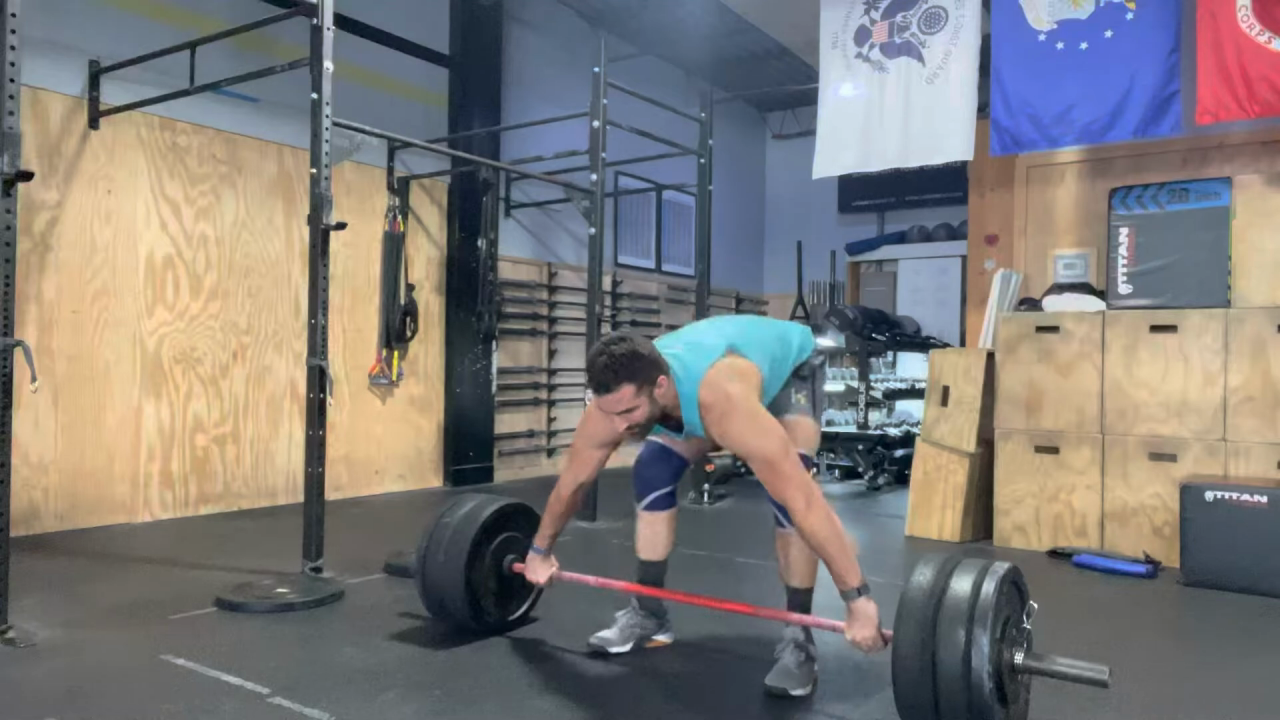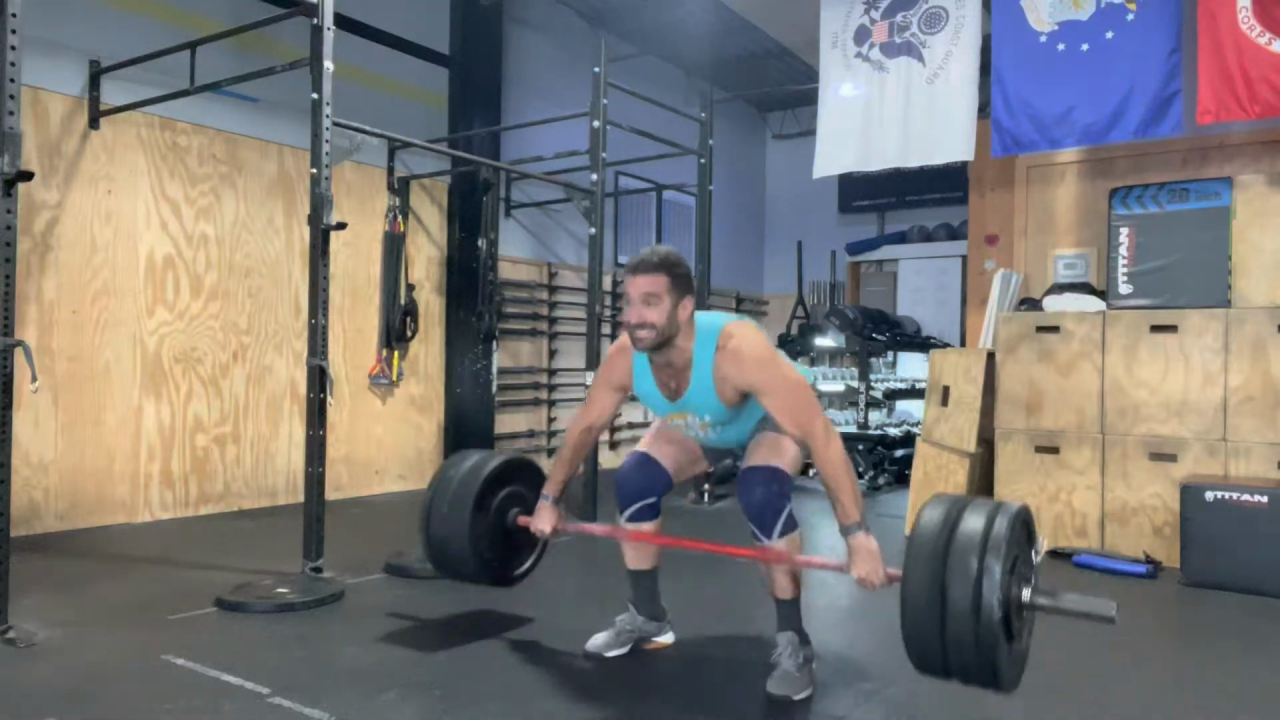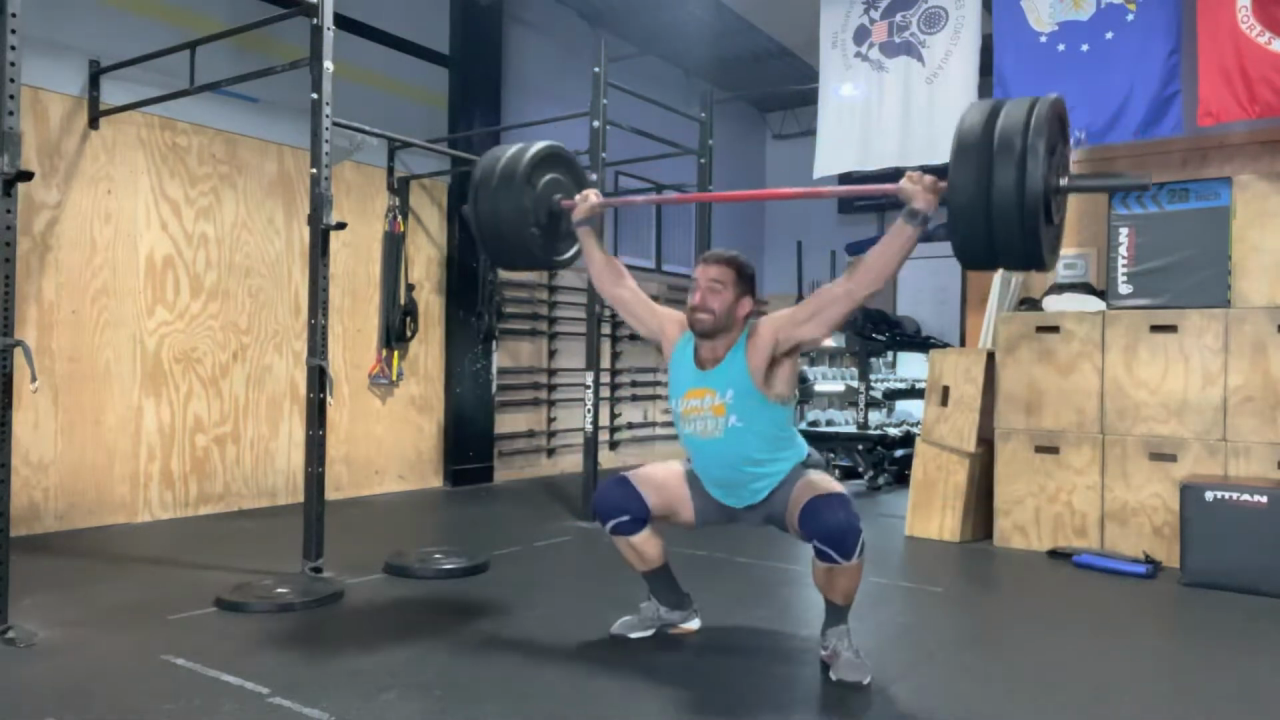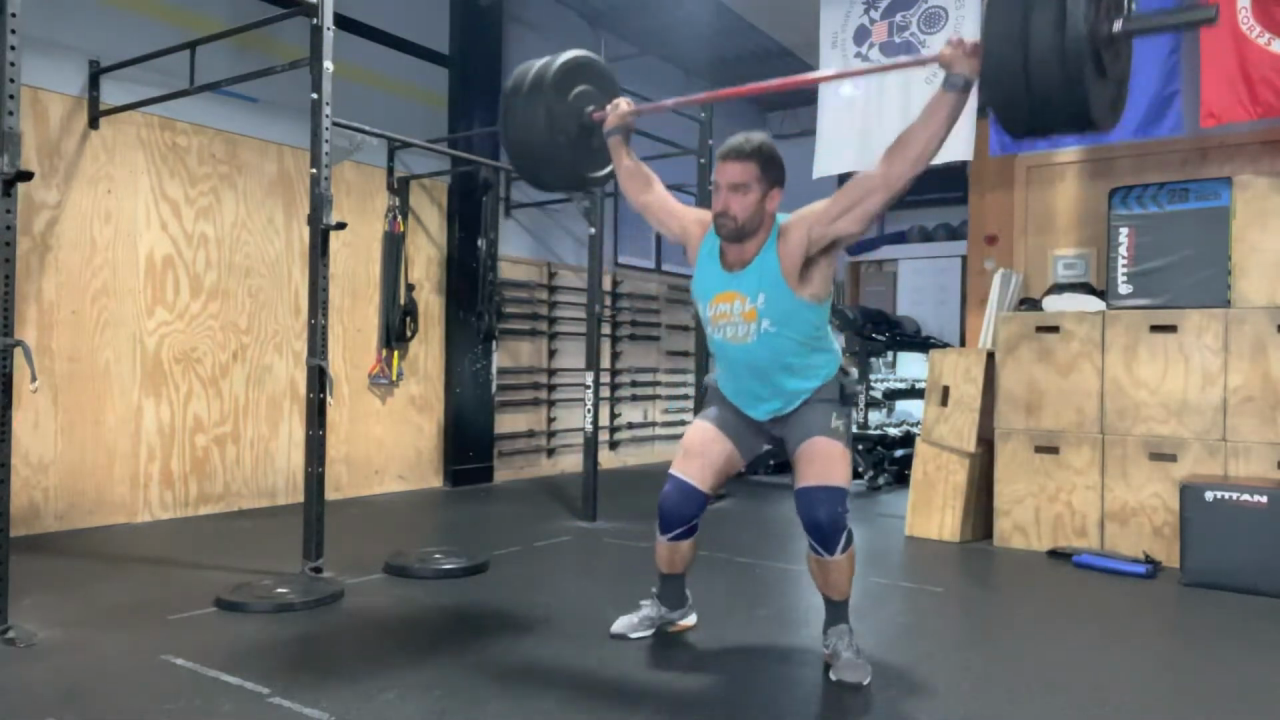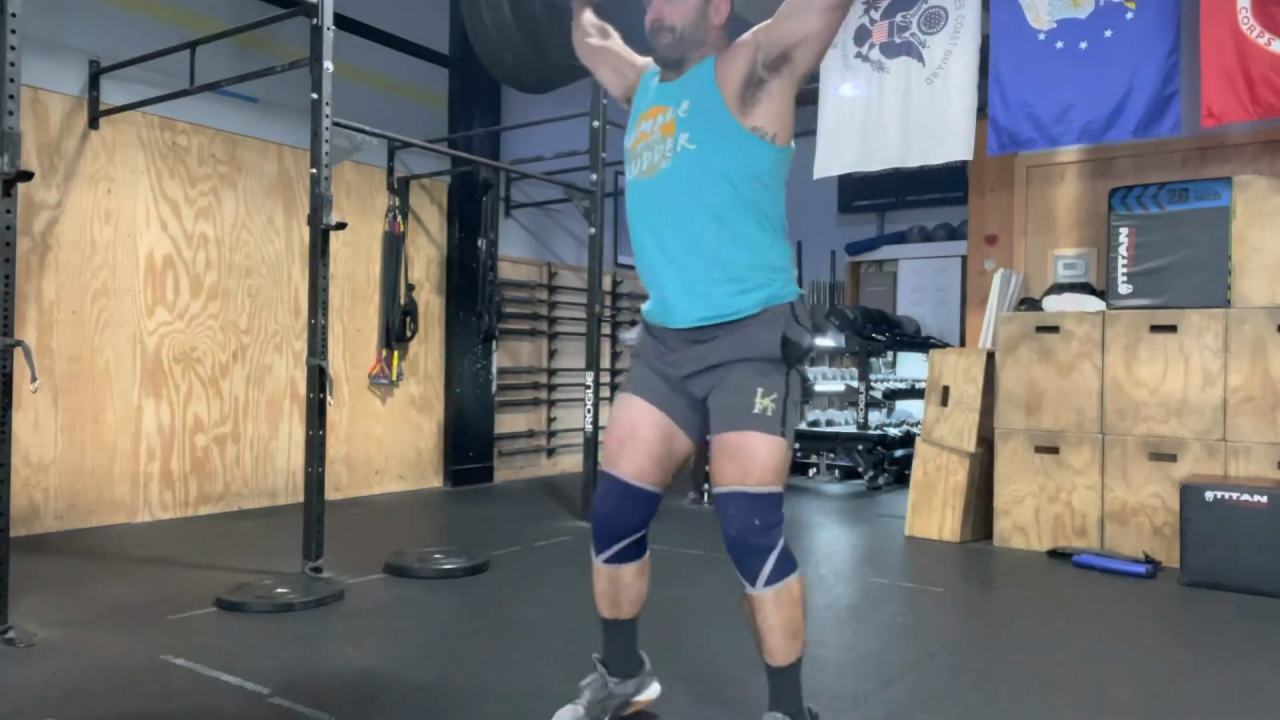
dt=1s
person 1, frame 1
left shoulder: (722, 397)
right shoulder: (614, 404)
left elbow: (804, 500)
right elbow: (573, 480)
left wrist: (858, 600)
right wrist: (540, 551)
left hip: (788, 365)
left knee: (788, 493)
right knee: (653, 472)
left ankle: (798, 637)
right ankle: (647, 613)
person 1, frame 2
left shoulder: (736, 348)
right shoulder: (626, 356)
left elbow: (820, 433)
right elbow: (584, 427)
left wrist: (857, 533)
right wrist: (549, 501)
left hip: (771, 413)
right hip: (699, 424)
left knee: (762, 496)
right knee: (635, 483)
left ankle: (792, 643)
right ankle: (646, 619)
person 1, frame 3
left shoulder: (768, 344)
right shoulder: (674, 337)
left elbow: (855, 286)
right elbow: (617, 287)
left wrist: (917, 213)
right wrist: (584, 225)
left hip: (784, 483)
right hip: (710, 487)
left knee: (837, 526)
right knee: (613, 500)
left ankle: (836, 633)
right ankle: (672, 604)
person 1, frame 4
left shoulder: (802, 242)
right shoulder: (700, 237)
left elbow: (892, 175)
right elbow: (644, 191)
left wrist: (958, 82)
right wrist: (617, 135)
left hip: (809, 396)
right hip: (732, 399)
left knee: (823, 513)
right knee: (677, 504)
left ankle: (837, 633)
right ankle: (671, 603)
person 1, frame 5
left shoulder: (752, 68)
right shoulder: (645, 86)
left hip: (748, 334)
right hip: (664, 341)
left knee: (749, 526)
right knee: (614, 516)
